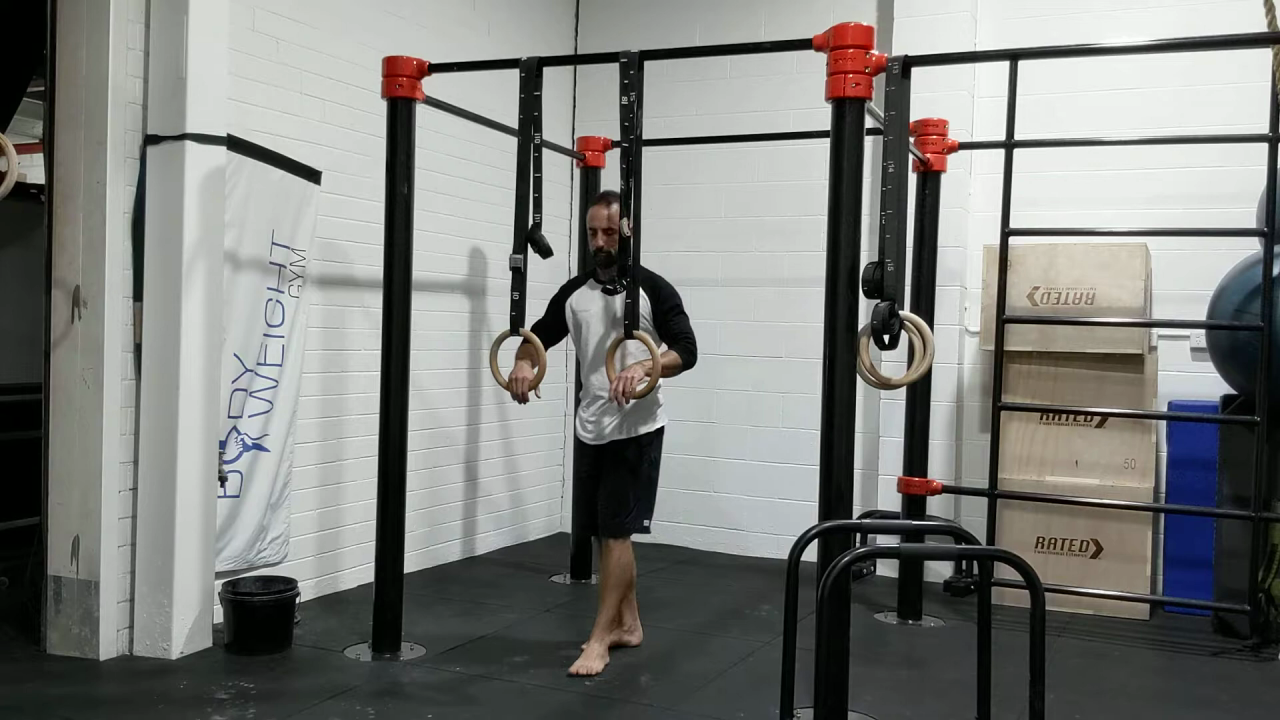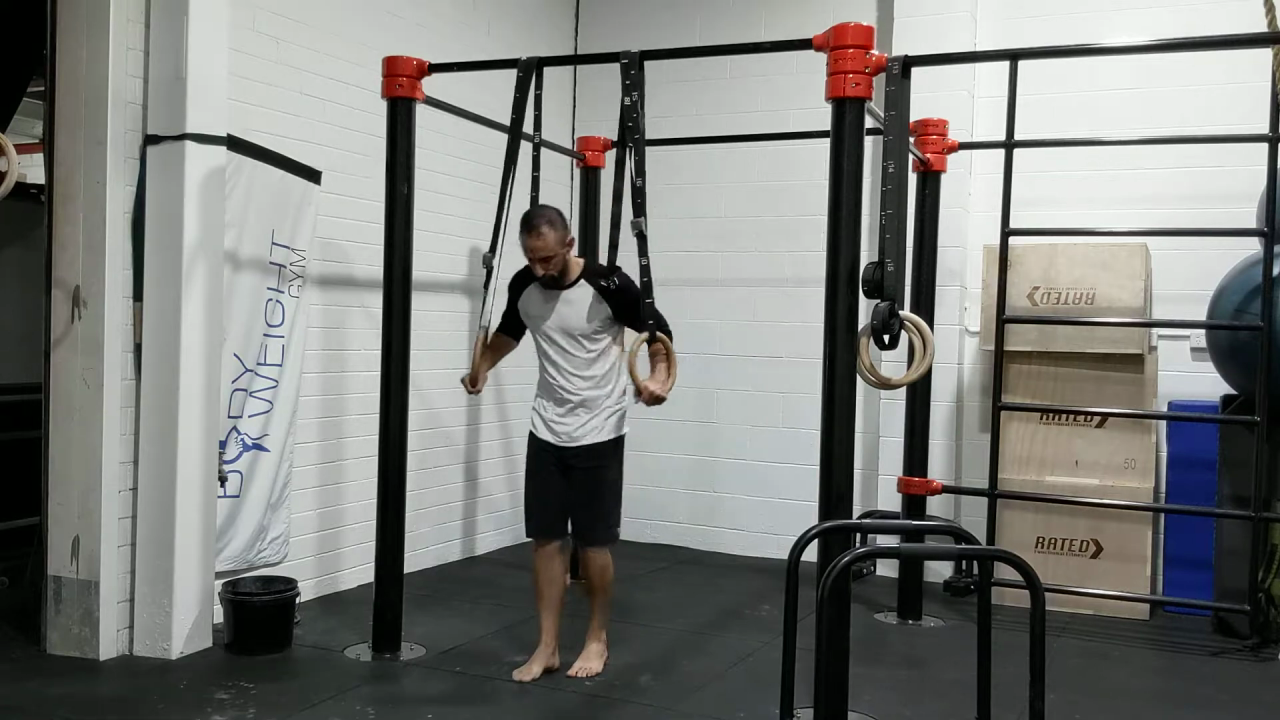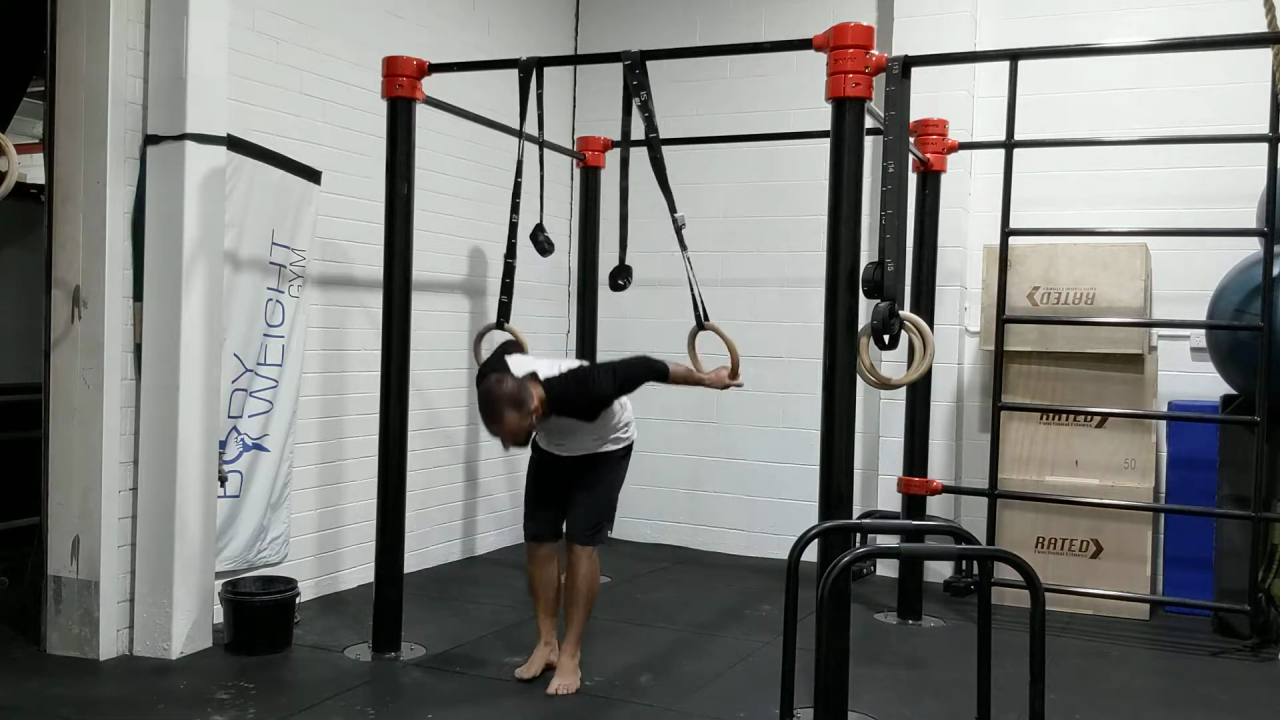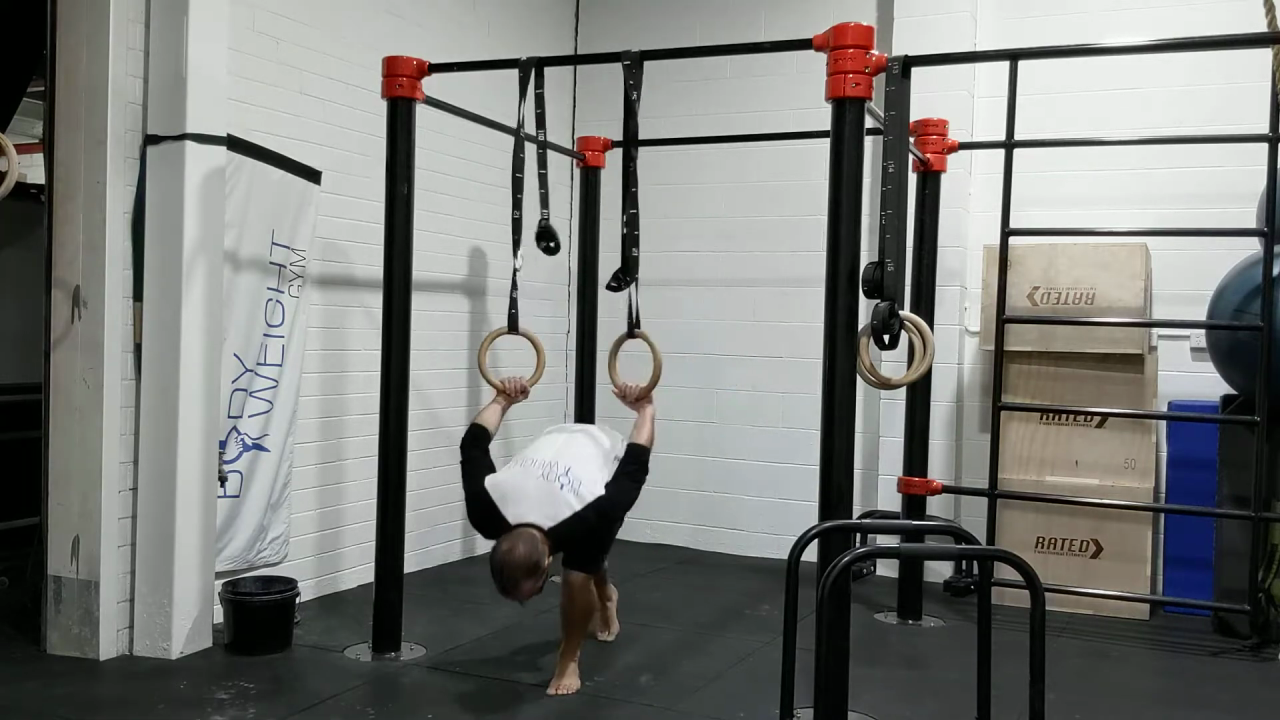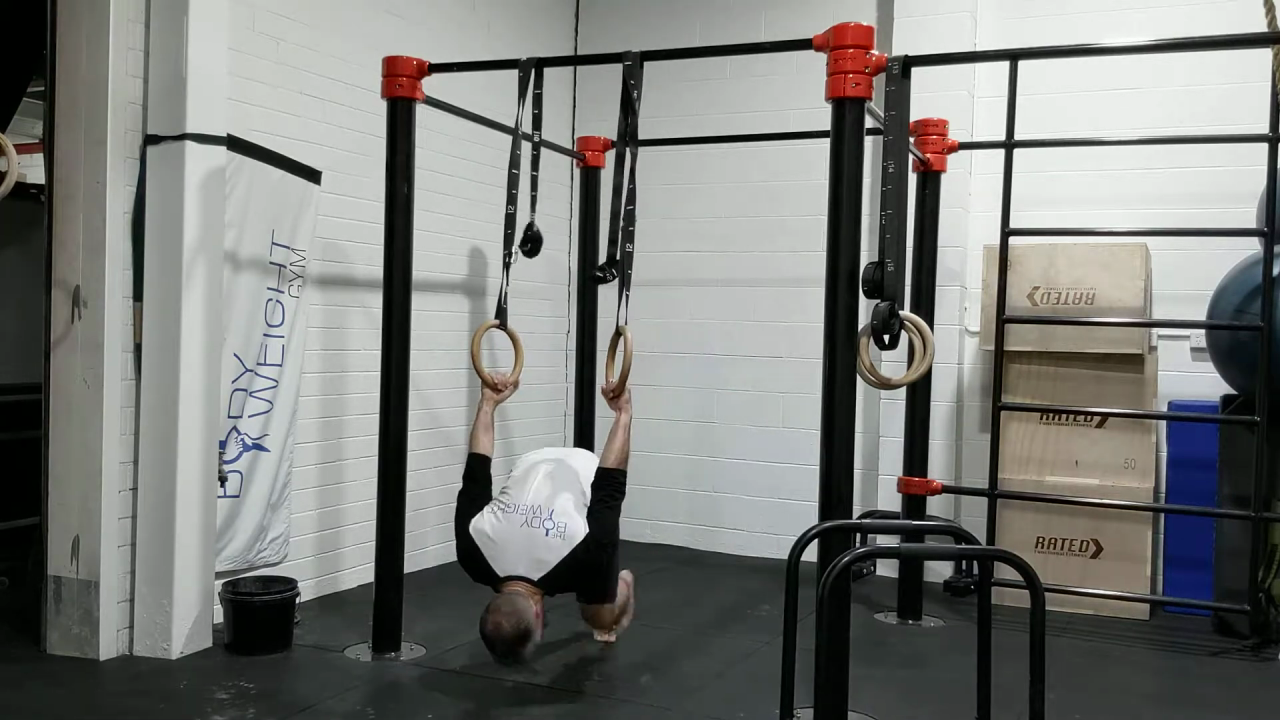
dt=0.7s
person 1, frame 1
left shoulder: (653, 290)
right shoulder: (574, 292)
left elbow: (686, 350)
right elbow: (539, 335)
left wrist: (643, 366)
right wrist: (523, 361)
left hip: (636, 430)
right hip: (590, 430)
left knee: (616, 532)
right knee: (605, 531)
left ankle: (599, 640)
right ankle: (627, 624)
person 1, frame 2
left shoulder: (609, 286)
right shoulder: (523, 286)
left elbow: (657, 331)
left wrist: (658, 376)
right wrist: (481, 368)
left hip: (598, 434)
right hip: (545, 432)
left knee: (593, 542)
right knee: (545, 539)
left ankle: (597, 639)
right ankle: (547, 647)
person 1, frame 3
left shoulder: (583, 392)
right shoulder: (492, 381)
left elbow: (645, 368)
right elbow: (511, 348)
left wrist: (707, 379)
right wrist: (512, 349)
left hip: (603, 448)
right hip: (551, 448)
left knee: (581, 543)
right knee: (537, 540)
left ankle: (569, 656)
right ankle: (546, 645)
person 1, frame 4
left shoulder: (589, 519)
right shoulder: (486, 514)
left elbow: (633, 471)
right elbow: (472, 447)
left wrist: (646, 409)
right wrist: (502, 401)
left hip: (606, 455)
left knee: (577, 573)
right knee: (585, 560)
left ankle: (569, 660)
right ankle: (605, 597)
person 1, frame 5
right shoulder: (475, 556)
left elbow: (610, 488)
right elbow: (475, 479)
left wrist: (624, 414)
right wrist: (488, 404)
left hip: (587, 474)
left knee: (600, 614)
left ankle: (622, 587)
